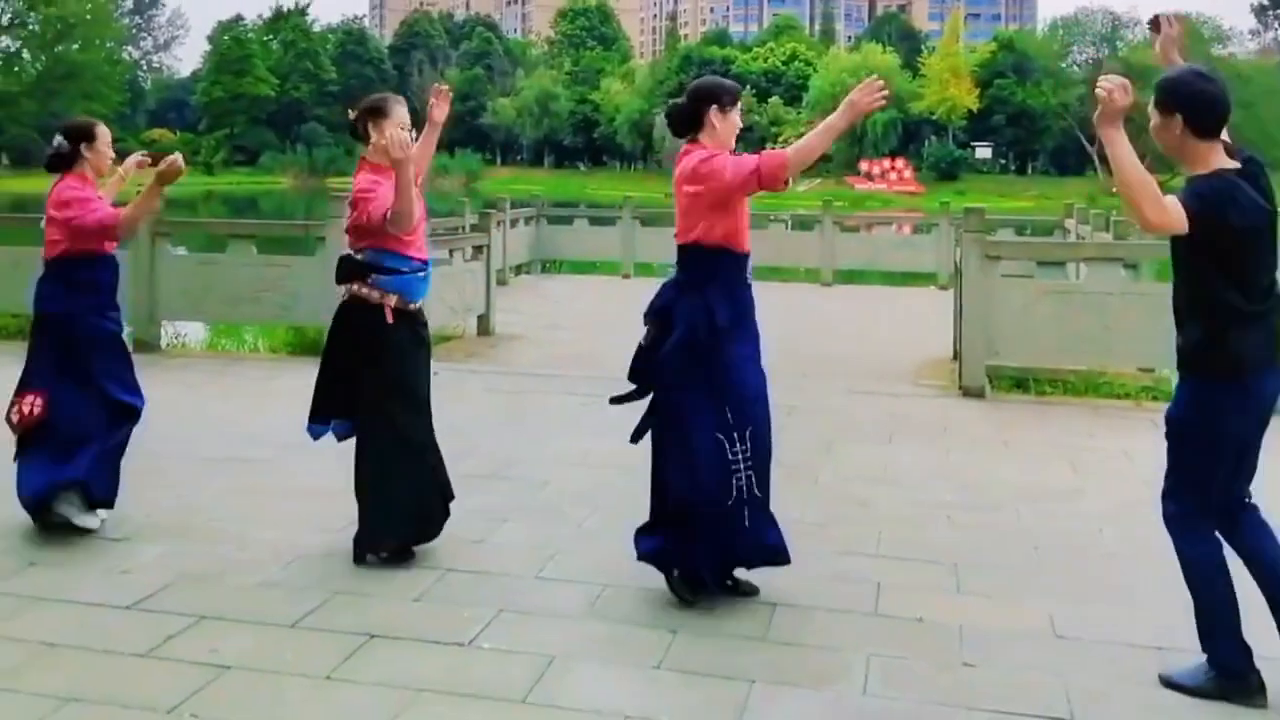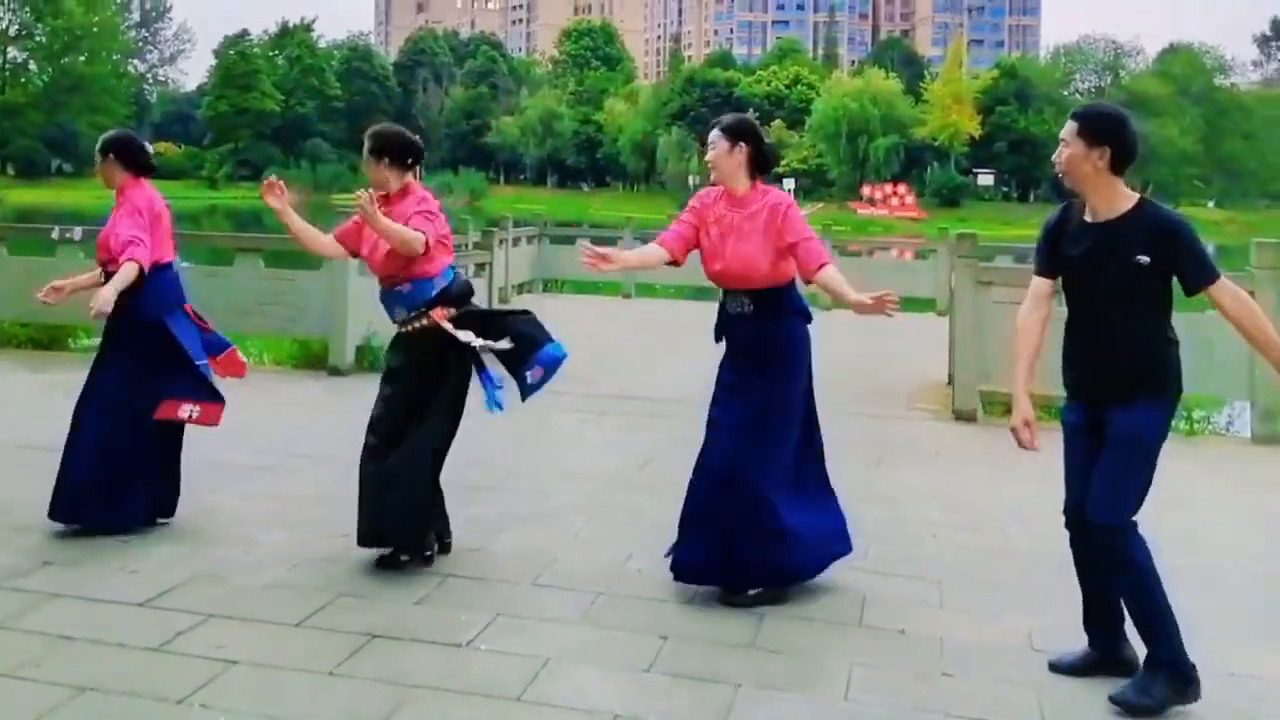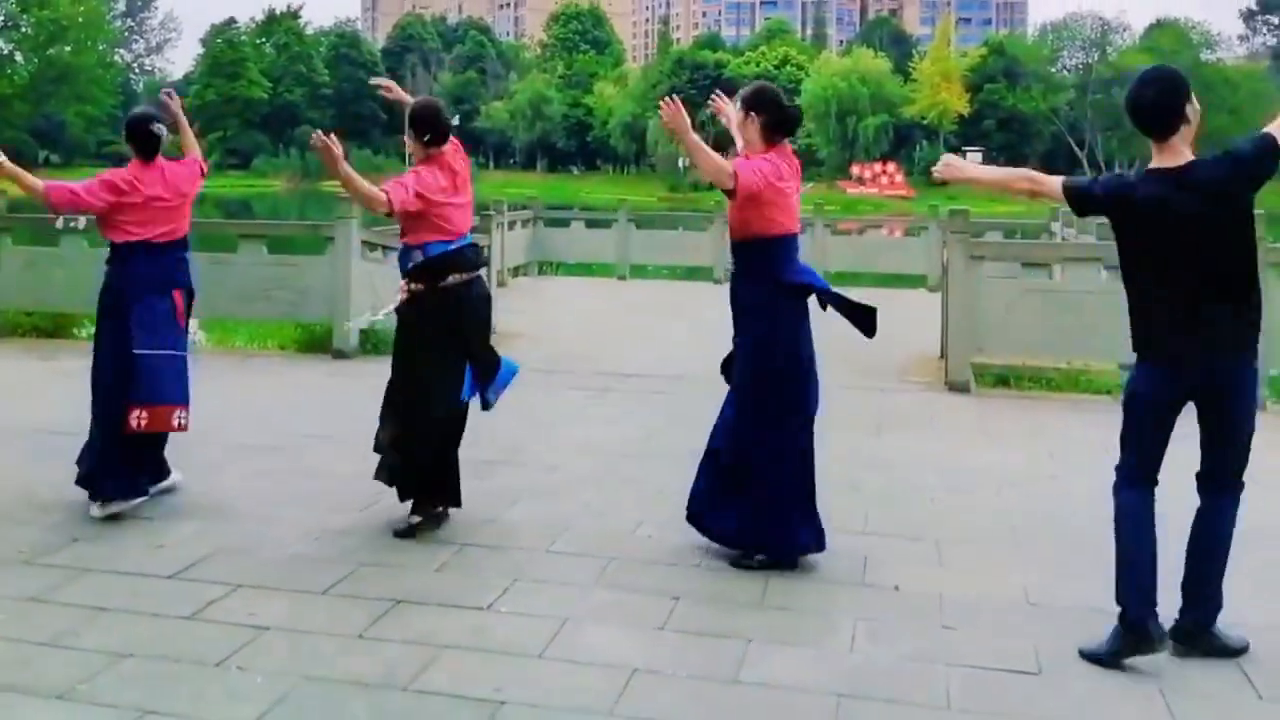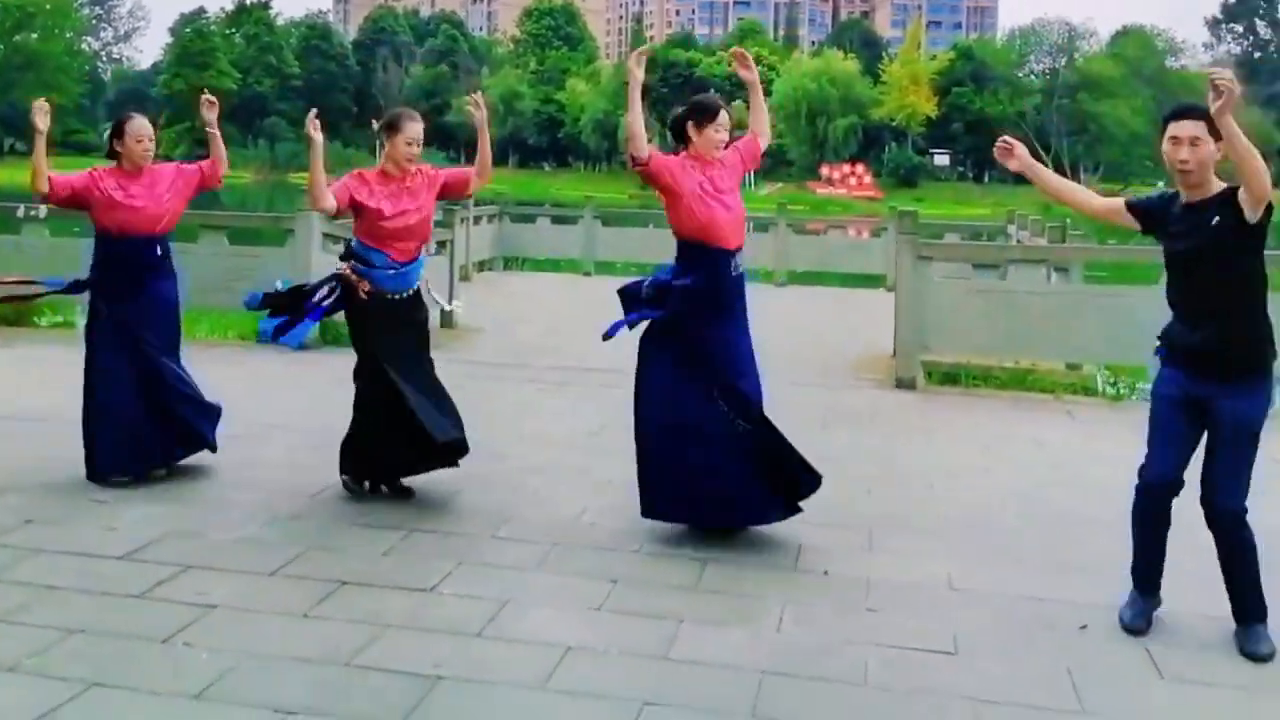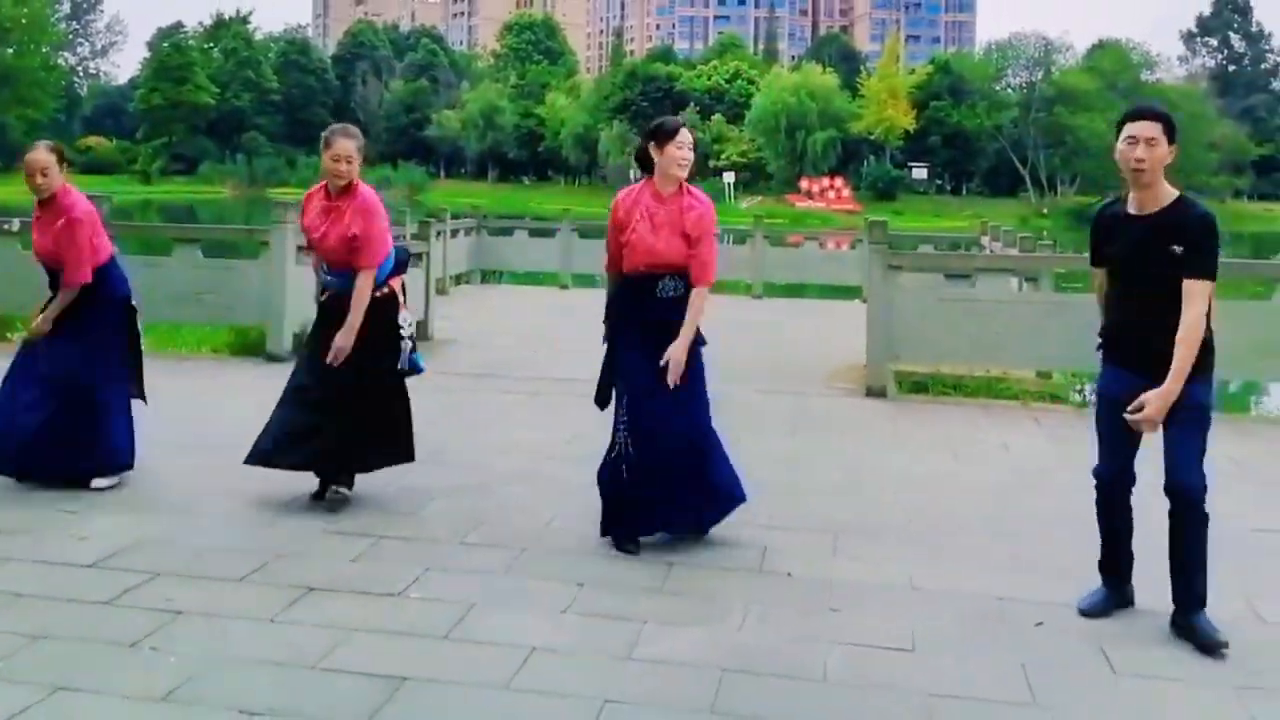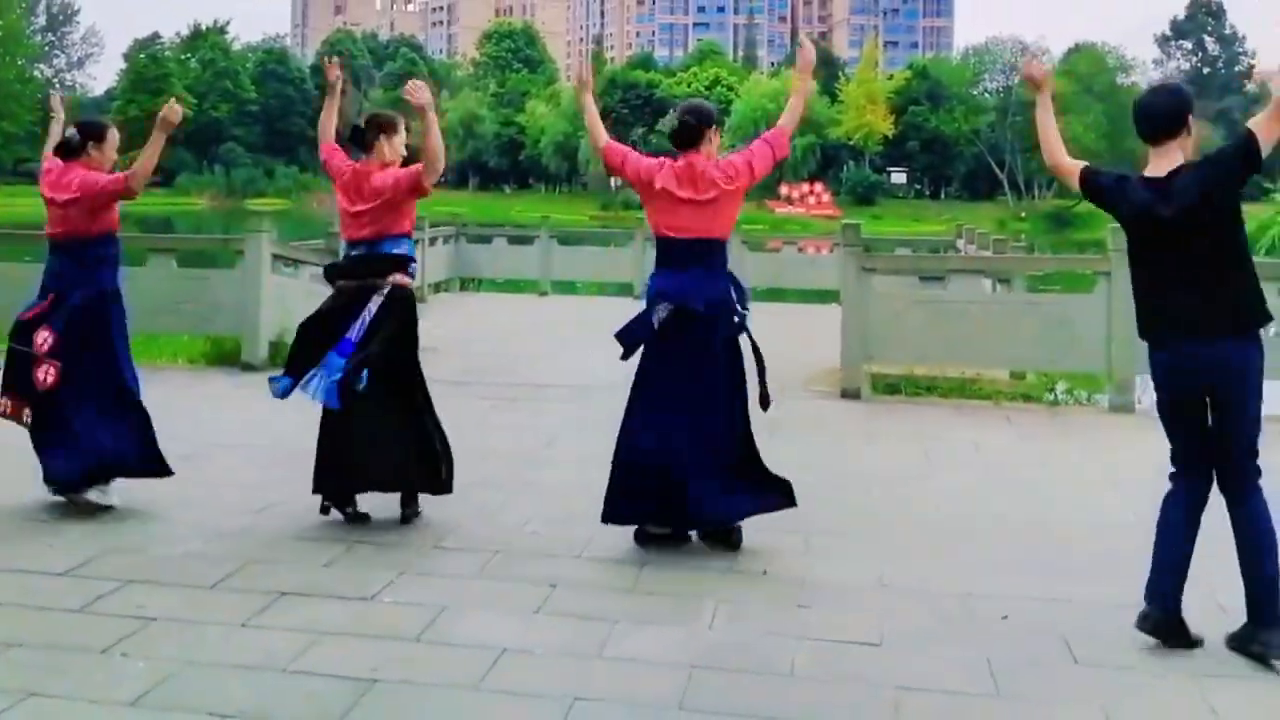
dt=0.7s
person 1, frame 1
left shoulder: (1218, 195)
left elbow: (1156, 218)
right elbow: (1203, 122)
left wrist: (1110, 129)
right wrist: (1172, 54)
left hip: (1218, 377)
left knee: (1187, 510)
person 1, frame 2
left shoulder: (1161, 228)
right shoulder: (1062, 228)
left elbow: (1231, 300)
right elbow: (1036, 305)
right wrist: (1022, 393)
left hip: (1144, 399)
right hip: (1084, 397)
left knee: (1110, 519)
right knee: (1081, 517)
left ankle: (1171, 667)
right ankle: (1108, 644)
person 1, frame 3
left shoulder: (1123, 191)
right shoulder: (1229, 174)
left elbow: (1034, 185)
left wrist: (965, 171)
left hip: (1160, 361)
right hip: (1231, 356)
left knee: (1135, 483)
right knee: (1220, 487)
left ankle: (1139, 621)
right ankle: (1198, 625)
person 1, frame 4
right shoulder: (1165, 209)
right elbow: (1095, 204)
left wrist: (1229, 122)
right wrist: (1031, 168)
right hip: (1181, 370)
left knee: (1223, 501)
right knee: (1157, 479)
right ankle: (1145, 589)
person 1, frame 5
left shoulder: (1196, 222)
right shoulder: (1108, 219)
left elbow: (1194, 312)
left wrist: (1170, 389)
right wrist: (1108, 332)
left hip: (1186, 375)
right hip: (1122, 368)
left knee: (1186, 487)
right knee: (1111, 477)
left ankle: (1190, 608)
right ankle: (1116, 584)
person 1, frame 6
left shoulder: (1125, 194)
right shoulder: (1215, 176)
left elbow: (1057, 159)
left wrist: (1041, 94)
left hip: (1168, 356)
left knee: (1188, 478)
left ankle: (1162, 606)
person 2, frame 1
left shoulder: (700, 162)
right shoulder: (705, 165)
left elbow: (759, 169)
right elbow: (772, 166)
right wrist: (844, 116)
left hip: (714, 306)
right hip: (712, 309)
left knee: (728, 431)
right knee: (723, 433)
left ankle: (706, 564)
right ankle: (690, 563)
person 2, frame 2
left shoulder: (777, 205)
right shoulder: (705, 204)
left elbow: (816, 263)
right elbow: (668, 247)
left wrist: (856, 300)
right wrist: (619, 260)
left hip: (778, 339)
right hip: (743, 340)
left knee: (754, 457)
right knee: (730, 451)
left ankle: (767, 572)
right ankle: (748, 561)
person 2, frame 3
left shoulder: (766, 170)
right shoulder: (778, 157)
left elbow: (724, 175)
right elbow: (738, 157)
left wrist: (683, 130)
right wrist: (728, 119)
left hip: (769, 300)
right hip: (776, 297)
left knee: (773, 417)
right knee: (755, 411)
left ankle: (780, 539)
right ankle: (758, 525)
person 2, frame 4
left shoulder: (728, 165)
right shoulder: (675, 172)
left elbow: (760, 137)
right elbow: (637, 148)
left wrist: (754, 84)
right wrist: (634, 85)
left hip: (725, 300)
right hip: (698, 302)
left knee: (730, 398)
right knee: (718, 403)
left ankle: (723, 505)
right ankle: (715, 506)
person 2, frame 5
left shoulder: (699, 207)
right shoulder: (627, 202)
left elbow: (704, 279)
right elbow: (615, 264)
left wrist: (684, 340)
right wrist: (616, 316)
left hip: (681, 322)
right hip: (633, 321)
left knee: (686, 416)
right knee: (636, 418)
left ankle: (686, 509)
right ankle: (624, 517)
person 2, frame 6
left shoulder: (655, 173)
right shoulder: (730, 175)
left elbow: (601, 145)
right elbow: (780, 134)
left wrist: (585, 93)
right wrist: (803, 79)
left hip: (667, 298)
right hip: (714, 299)
left knee: (658, 405)
right knee: (717, 403)
left ankle: (660, 518)
right ankle: (721, 518)
person 3, frame 1
left shoulder: (389, 174)
right shoulder: (369, 184)
left elbow: (415, 165)
right elbow: (401, 217)
left wrist: (435, 129)
right wrist: (417, 152)
left hip: (398, 313)
right hip: (377, 315)
left knee: (402, 420)
right knee: (391, 422)
left ankle: (387, 530)
right ankle: (377, 539)
person 3, frame 2
left shoulder: (421, 204)
right shoulder: (374, 213)
left elbow: (415, 246)
right elbow: (330, 246)
left wrist: (375, 220)
right wrist: (284, 211)
left hip: (442, 330)
right hip: (417, 334)
left knee: (405, 436)
right knee: (400, 433)
left ankle: (416, 539)
right ankle: (428, 532)
person 3, frame 3
left shoulder: (415, 181)
right shoulder: (455, 160)
left elbow: (380, 200)
right elbow: (445, 130)
left wrist: (338, 162)
right wrist: (404, 97)
left hip: (430, 297)
right hip: (466, 290)
left knee: (421, 395)
right knee: (447, 393)
left ankle: (429, 497)
right ankle: (433, 496)
person 3, frame 4
left shoulder: (429, 178)
right shoulder: (362, 182)
left elbow: (479, 179)
right elbow: (324, 205)
left wrist: (482, 129)
right wrist: (316, 149)
left hip: (408, 298)
right hip: (365, 296)
left knee: (411, 375)
right knee: (383, 379)
left ankle: (386, 471)
right ankle: (359, 469)
person 3, frame 5
left shoulder: (367, 204)
right shoulder: (312, 200)
left elbow: (367, 272)
left wrist: (350, 329)
right wrist: (332, 305)
left hip: (376, 304)
right hip: (334, 301)
left knee: (365, 389)
right knee: (317, 385)
left ankle: (343, 475)
right ankle: (328, 470)
person 3, frame 6
left shoulder: (346, 174)
right shoulder: (396, 182)
left elbow: (325, 141)
right elbow: (435, 165)
left wrist: (333, 91)
right wrist: (427, 110)
left hip: (353, 294)
right hip: (388, 296)
left knee: (351, 391)
right knee: (401, 394)
left ankle: (337, 492)
right ankle: (409, 493)
person 4, frame 1
left shoulder: (78, 189)
right shoulder: (73, 195)
left elbow: (105, 211)
right elbow: (115, 224)
left wrist: (139, 180)
right wrist: (162, 183)
left hip: (76, 306)
right hip: (75, 309)
left knee: (68, 401)
right knee: (108, 399)
left ankle: (60, 492)
right ankle: (68, 489)
person 4, frame 2
left shoulder: (133, 201)
right shoulder: (142, 197)
left elbow: (135, 257)
left wrist: (112, 291)
right wrist: (71, 286)
left hip: (143, 315)
right hip: (153, 311)
left knee: (115, 408)
right knee: (155, 406)
left ankle: (100, 508)
right ankle: (151, 502)
person 4, frame 3
left shoulder: (117, 183)
right shoulder: (182, 176)
left elbow: (59, 196)
right elbow: (196, 157)
right wrist: (180, 117)
left hip: (129, 286)
right hip: (170, 288)
left knee: (119, 380)
right knee: (156, 380)
left ankle: (119, 483)
right ankle: (149, 473)
person 4, frame 4
left shoulder: (171, 176)
right shoulder: (95, 182)
left elbow: (217, 172)
right elbow: (45, 188)
left wrist: (211, 126)
right wrist: (41, 136)
left hip: (155, 286)
right hip: (111, 288)
left knee: (157, 366)
right knee: (112, 370)
left ankle: (153, 451)
right ankle: (115, 461)
person 4, frame 5
left shoulder: (75, 210)
right shoulder: (43, 205)
left elbow: (79, 276)
left wrist: (50, 315)
right wrist: (48, 310)
left hip: (99, 298)
right hip: (66, 300)
left knee: (93, 380)
right knee: (39, 376)
left ankle: (107, 463)
right ankle: (44, 460)
person 4, frame 6
left shoulder: (55, 175)
right shoulder: (91, 184)
left elbow: (50, 154)
right elbow: (132, 184)
left wrist: (57, 119)
right wrist: (161, 131)
left hip: (65, 286)
right hip: (91, 291)
left knee: (65, 381)
right knee: (98, 381)
left ankle: (69, 472)
right ankle: (89, 474)
